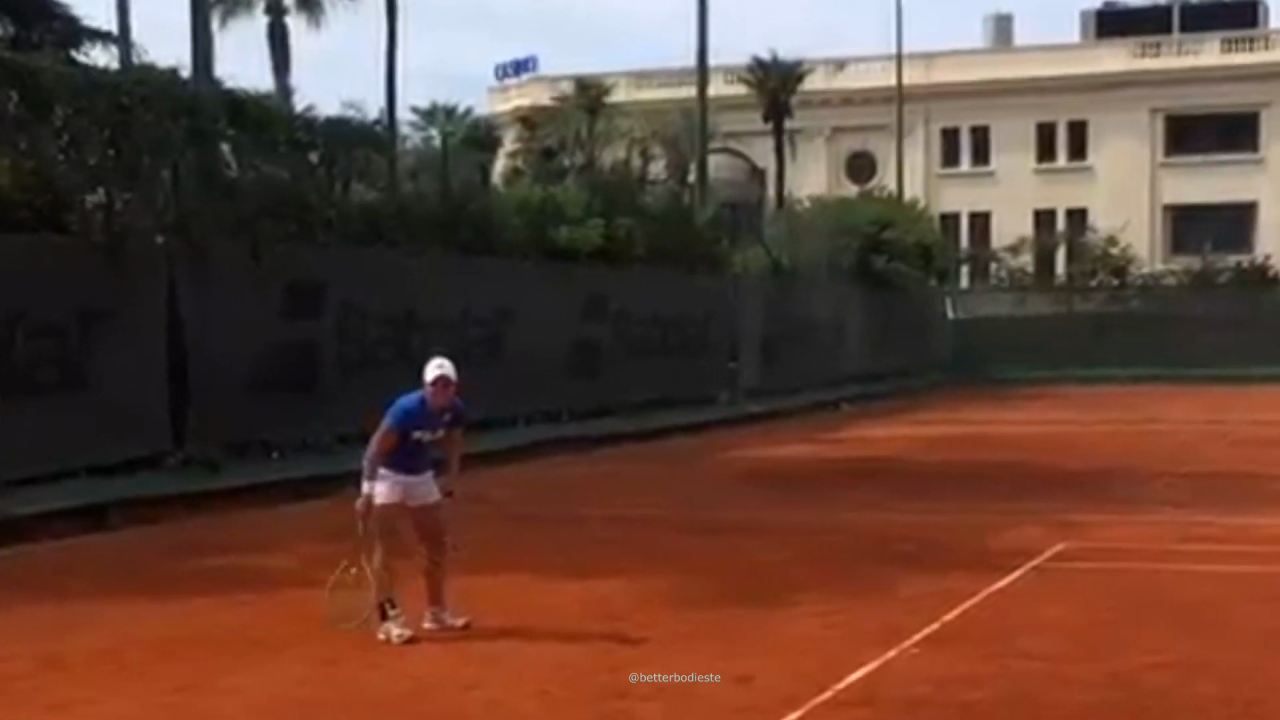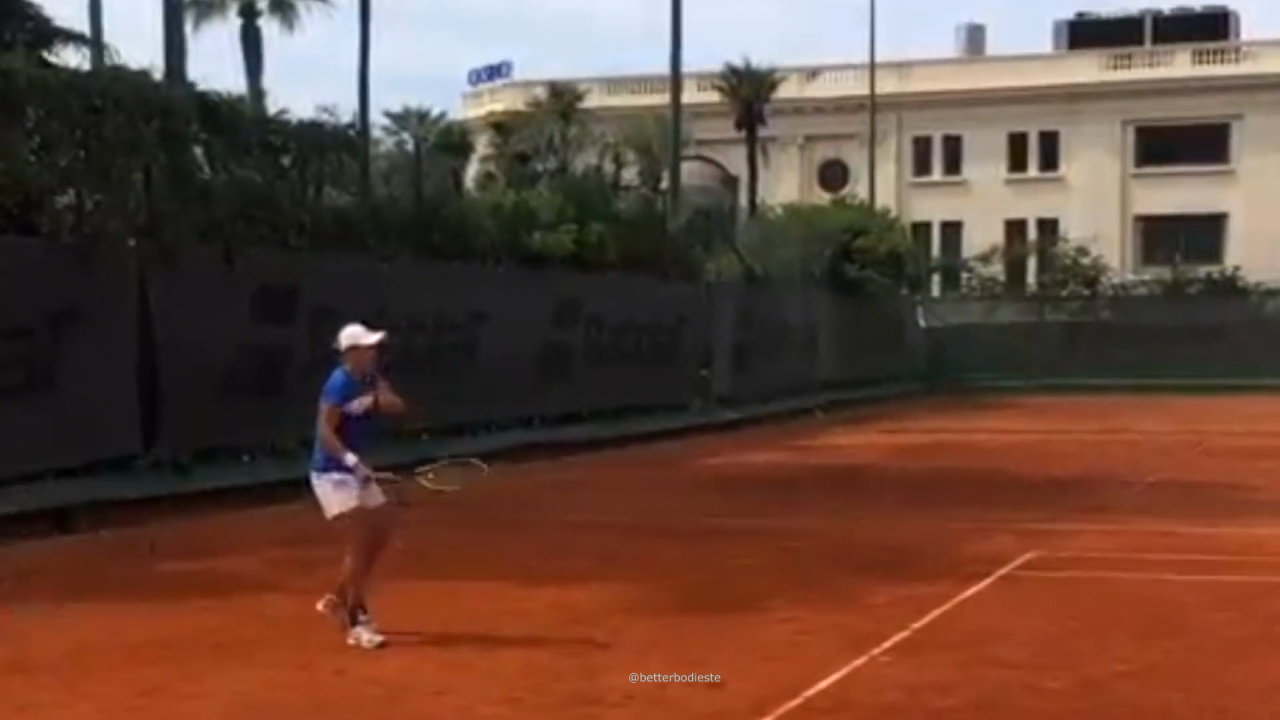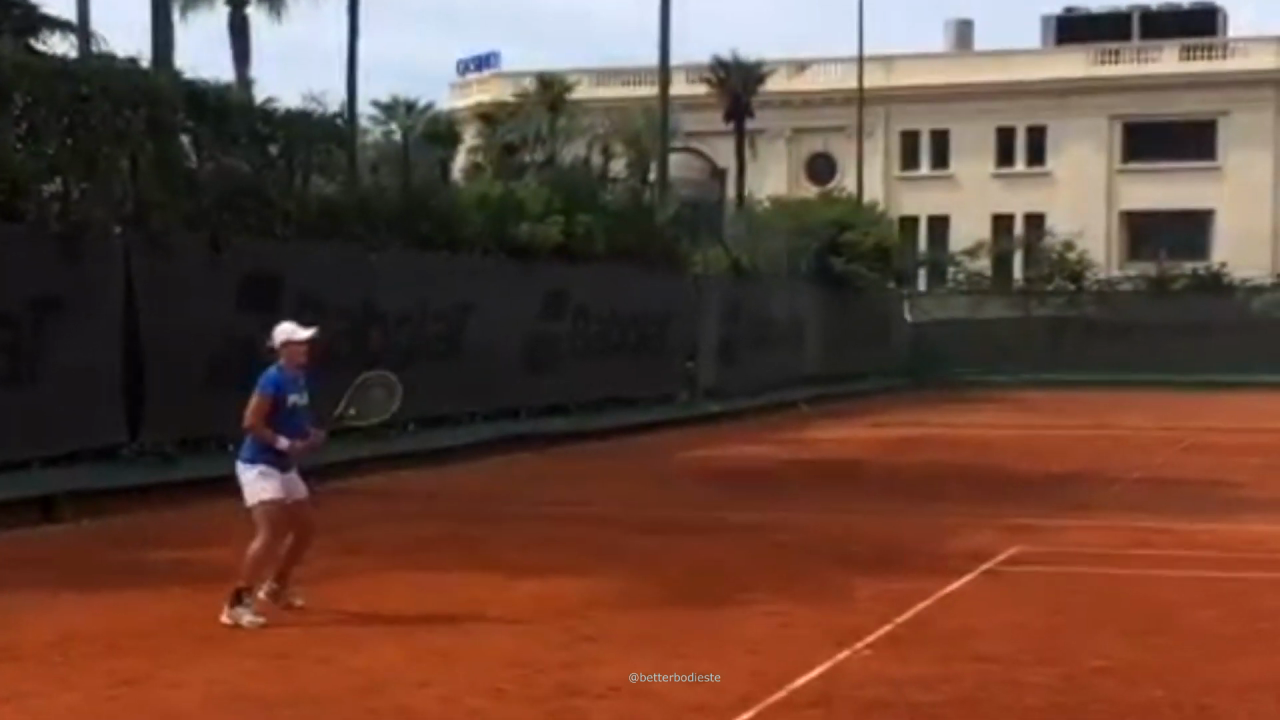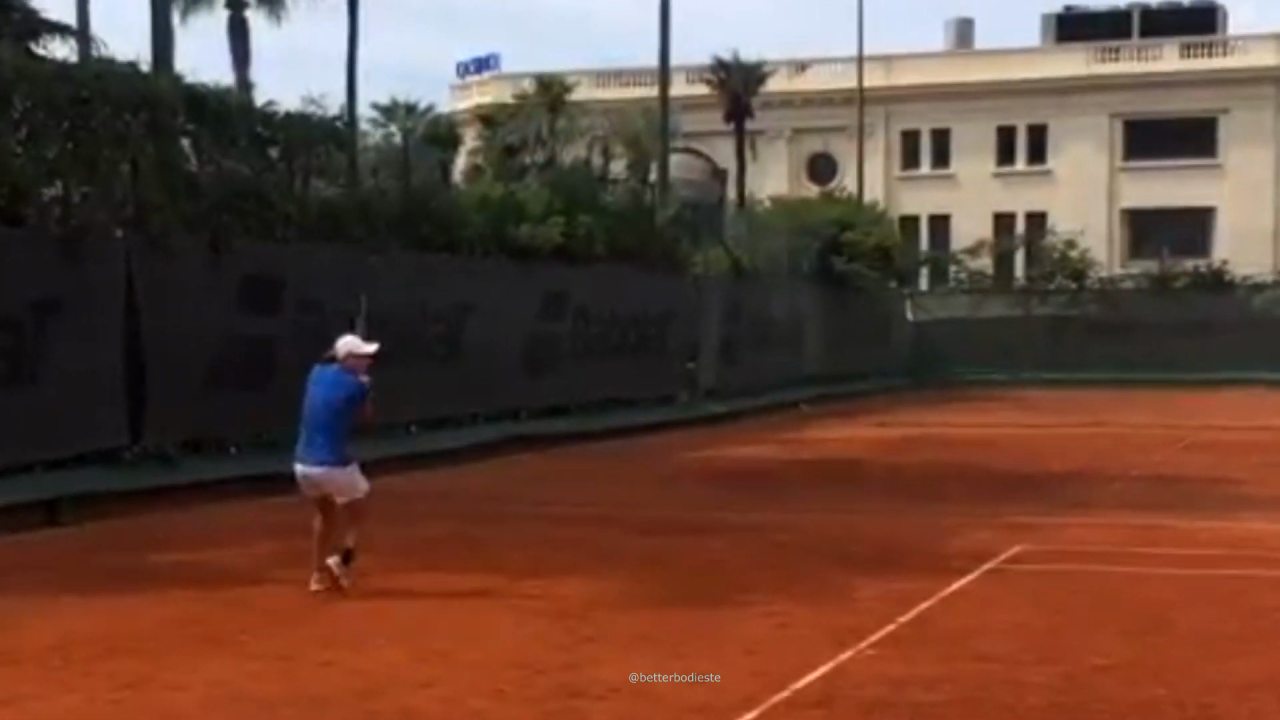
dt=1s
person 1, frame 1
left shoulder: (455, 410)
right shoulder: (407, 409)
left elbow: (452, 448)
right elbow: (375, 449)
left wrist: (447, 487)
right wrist: (367, 491)
left hip: (421, 474)
right hip: (385, 472)
left knee: (437, 542)
right knee: (386, 544)
left ankle: (436, 611)
right ankle: (389, 618)
person 1, frame 2
left shoulder: (368, 379)
right shoulder: (338, 385)
left elbow: (397, 406)
right elbow: (324, 433)
left wrist: (372, 401)
right wrist: (355, 462)
left hip: (355, 472)
right hip: (333, 474)
left knee: (379, 537)
right knee: (359, 544)
left ankle: (338, 601)
right ankle: (357, 623)
person 1, frame 3
left shoulder: (300, 378)
right shoulder: (272, 380)
right elbow: (250, 423)
left wrist: (309, 433)
right wrist: (285, 443)
left hip: (285, 467)
right hip: (259, 466)
left knee: (304, 530)
right knee: (270, 535)
left ankle: (276, 587)
right ankle: (238, 603)
person 1, frame 4
left shoulder: (317, 373)
right shoulder: (357, 386)
right elbow: (366, 413)
left hip: (304, 464)
right hip: (335, 466)
left knee: (326, 516)
right knee: (356, 517)
left ankle: (320, 574)
right ankle: (340, 561)
